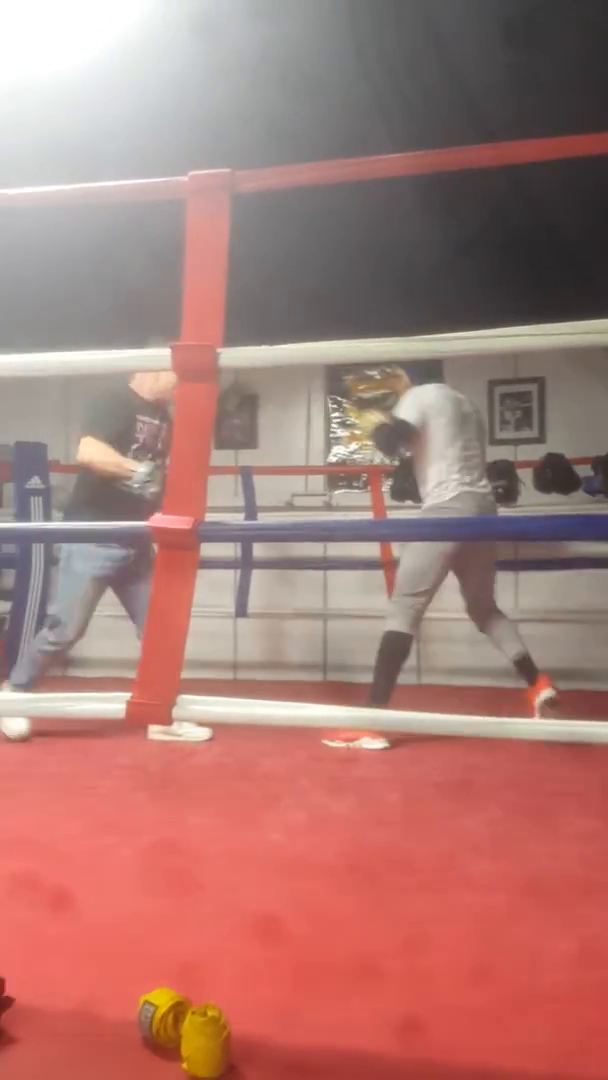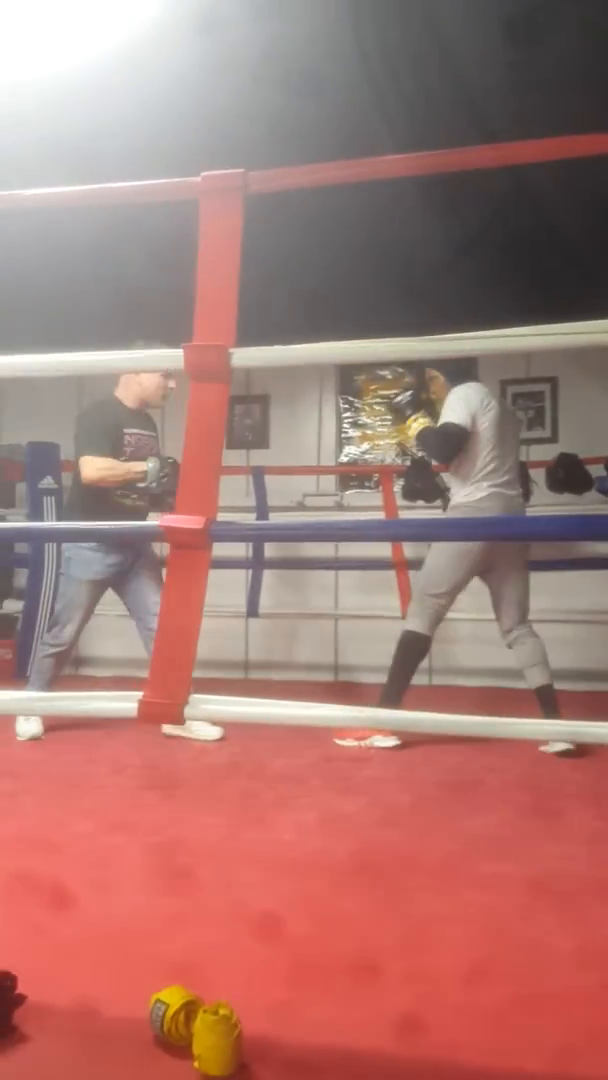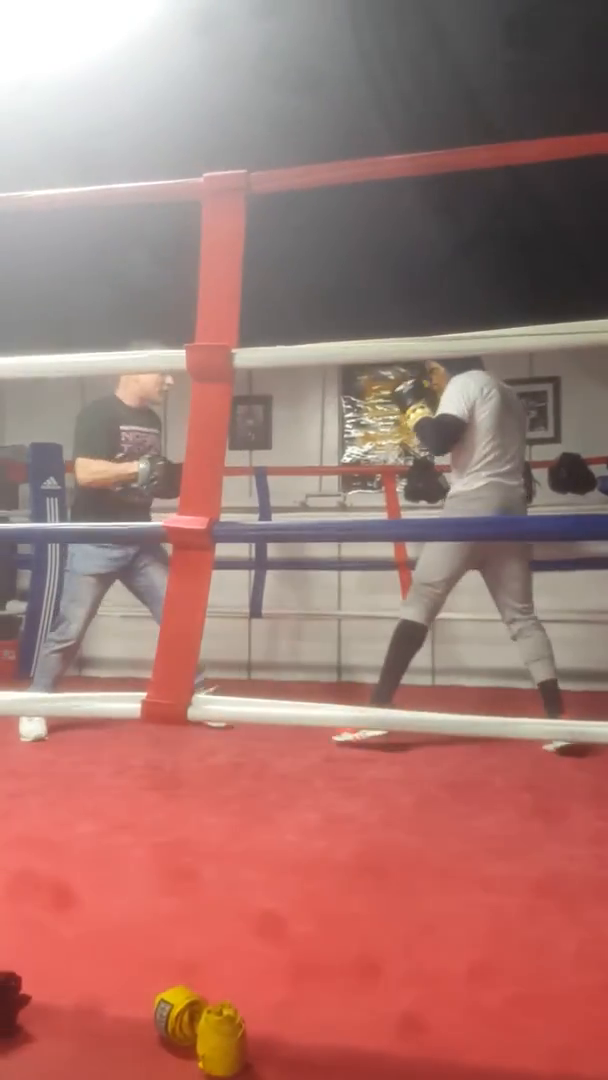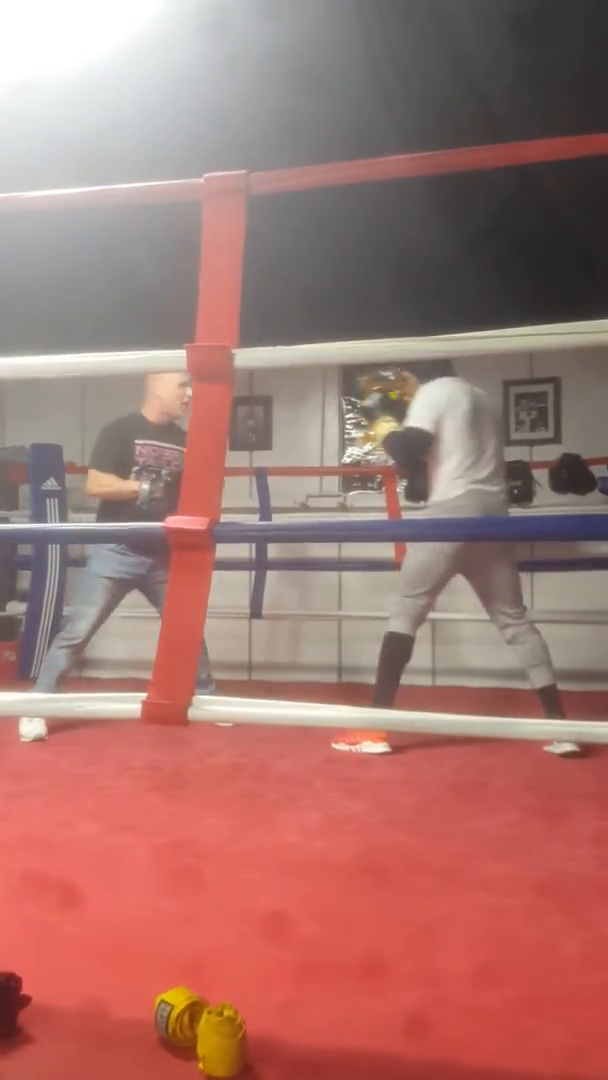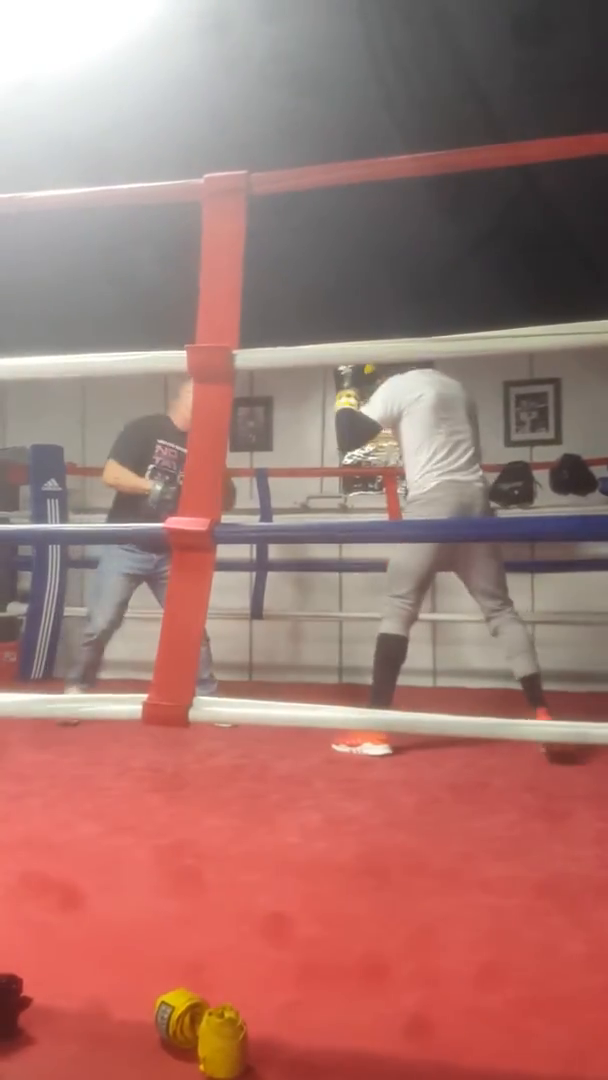
dt=0.2s
person 1, frame 1
left shoulder: (423, 395)
right shoulder: (461, 403)
left elbow: (388, 441)
left hip: (447, 514)
right hip: (481, 510)
left knee: (403, 608)
right knee: (484, 610)
right ankle: (538, 685)
person 1, frame 2
left shoulder: (464, 395)
right shoulder: (497, 404)
left elbow: (444, 449)
left wrist: (414, 418)
left hip: (474, 515)
right hip: (512, 518)
left knee: (423, 611)
right knee: (516, 626)
right ankle: (555, 724)
person 1, frame 3
left shoulder: (465, 384)
right shoulder: (508, 396)
left elbow: (439, 438)
left wrist: (414, 407)
left hip: (471, 506)
right hip: (511, 508)
left knee: (420, 602)
right knee: (521, 616)
right ankle: (556, 721)
person 1, frame 4
left shoulder: (433, 393)
right shoulder: (481, 399)
left elbow: (407, 456)
left wrist: (382, 420)
left hip: (452, 513)
right hip: (493, 515)
left knee: (407, 610)
right knee: (515, 619)
left ankle: (376, 728)
right ankle: (558, 724)
person 1, frame 5
left shoulder: (397, 385)
right shoulder: (455, 388)
left elbow: (350, 438)
left wrist: (348, 393)
left hip: (433, 504)
right hip: (476, 502)
left knee: (398, 609)
right knee: (500, 608)
left ankle: (376, 729)
right ankle: (539, 714)
person 2, frame 1
left shoulder: (161, 415)
right shoulder: (114, 403)
right elbow: (88, 452)
right wrist: (139, 472)
left hip: (135, 543)
right hip: (91, 538)
right knee: (64, 629)
person 2, frame 2
left shoulder: (147, 423)
right shoulder: (100, 415)
right elbow: (92, 472)
left wrist: (167, 488)
right wrist: (148, 469)
left hip: (134, 545)
right hip: (89, 545)
left knee: (162, 626)
right knee: (63, 633)
person 2, frame 3
left shoulder: (151, 421)
right shoulder: (98, 415)
right elbow: (85, 473)
left wrist: (172, 479)
right wrist: (141, 468)
left hip: (139, 541)
right hip: (95, 542)
right knee: (69, 629)
left ankle: (194, 693)
person 2, frame 4
left shoulder: (182, 441)
right shoulder: (121, 431)
right elbow: (95, 484)
right wrist: (145, 488)
left hip: (161, 554)
right hip: (115, 551)
right knee: (78, 631)
person 2, frame 5
right shoulder: (143, 430)
left elbow: (225, 502)
right elbow: (111, 475)
left wrist: (224, 487)
right wrist: (156, 488)
left hip: (169, 552)
right hip: (124, 547)
right knee: (99, 626)
left ankle: (206, 698)
right ankle: (79, 688)
